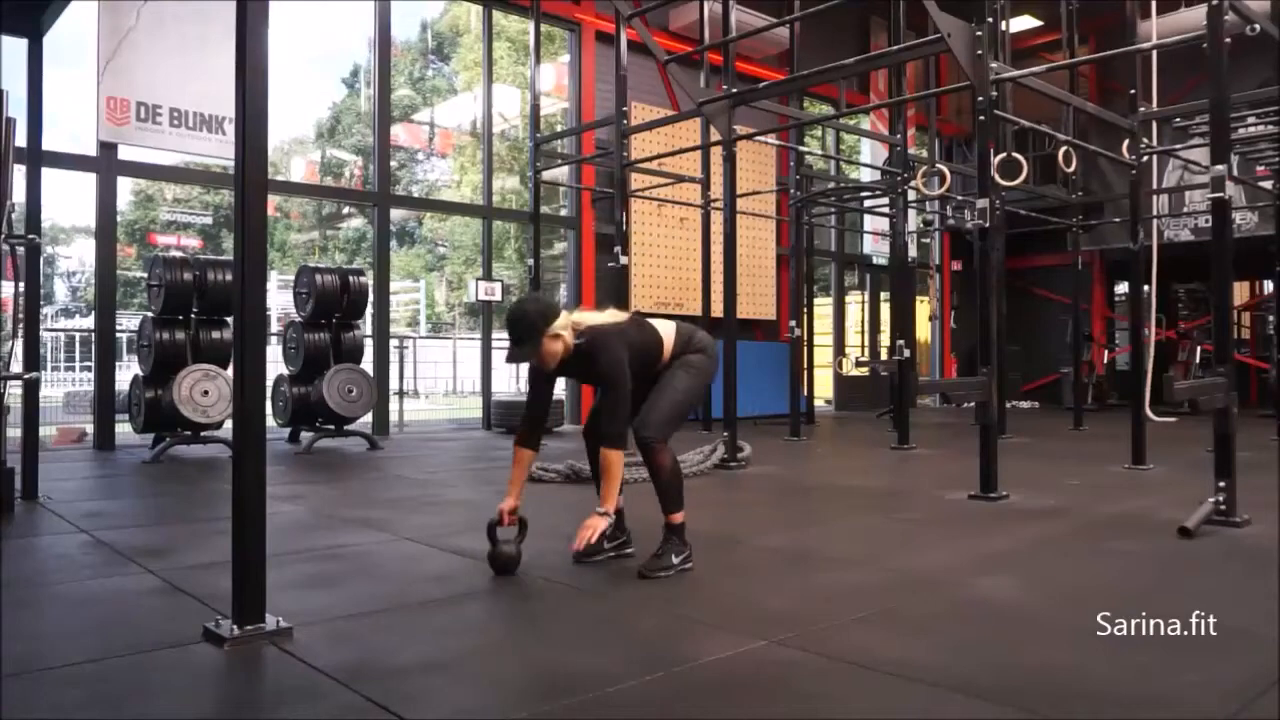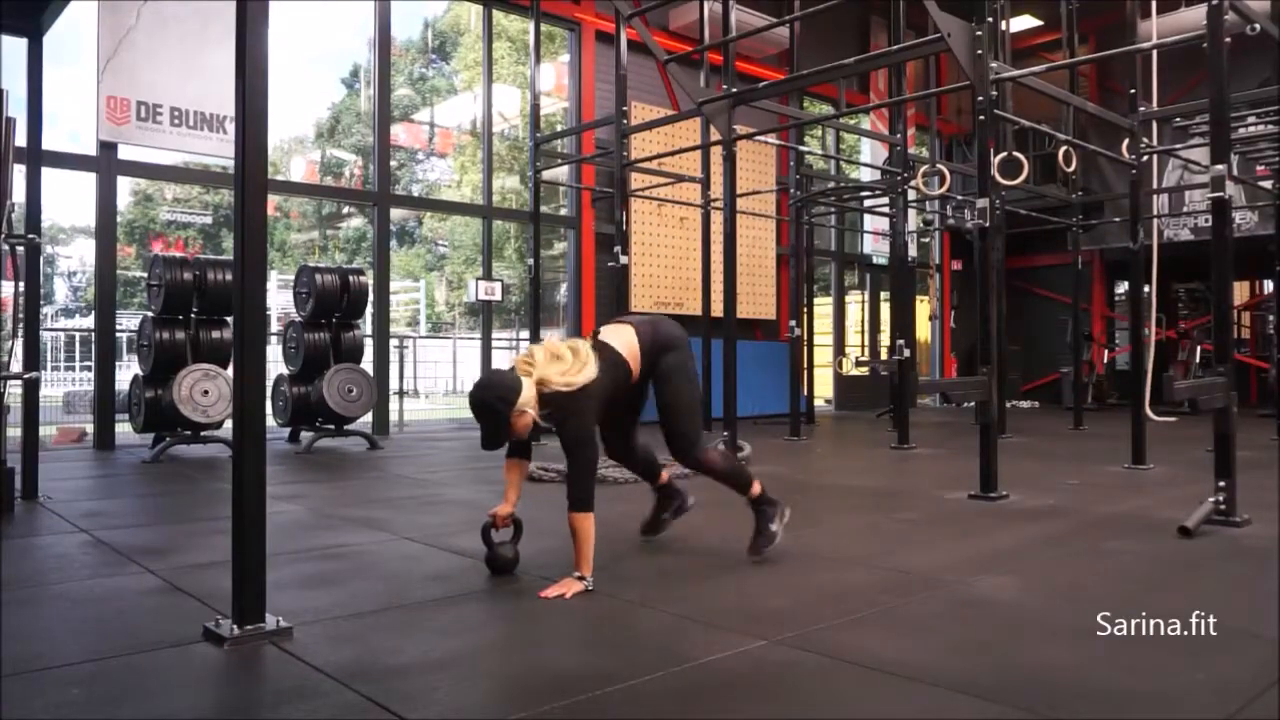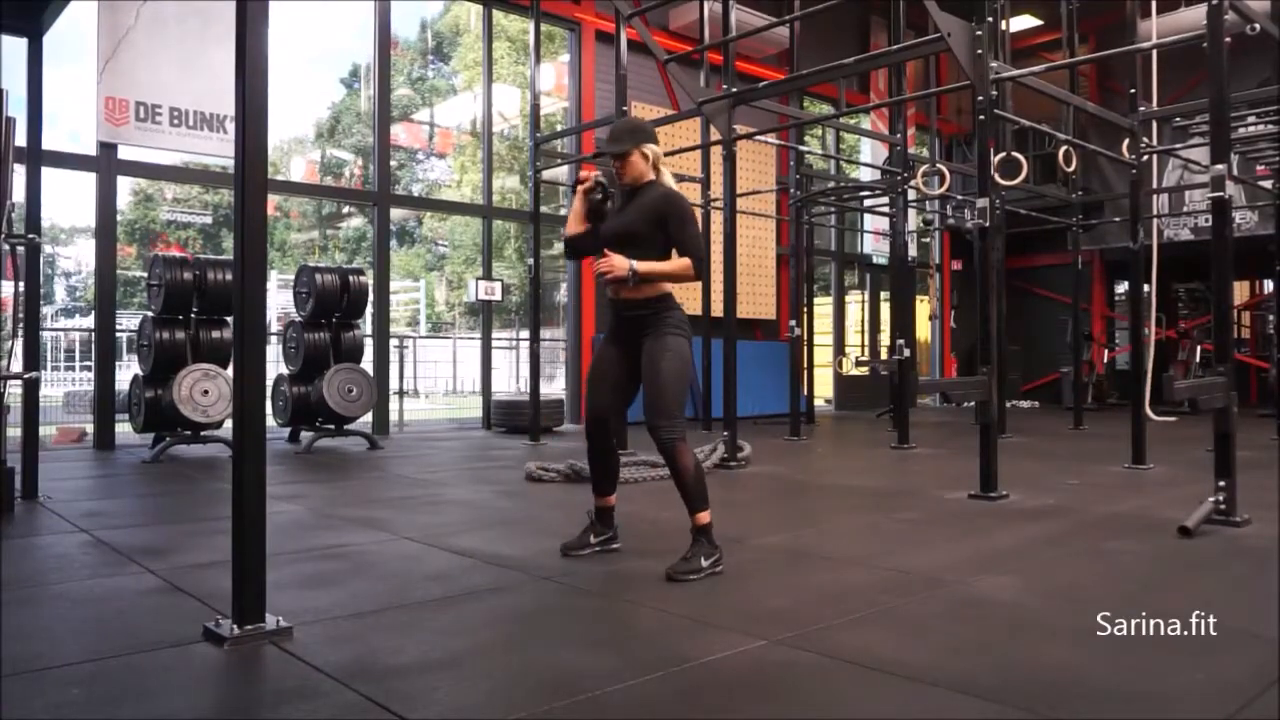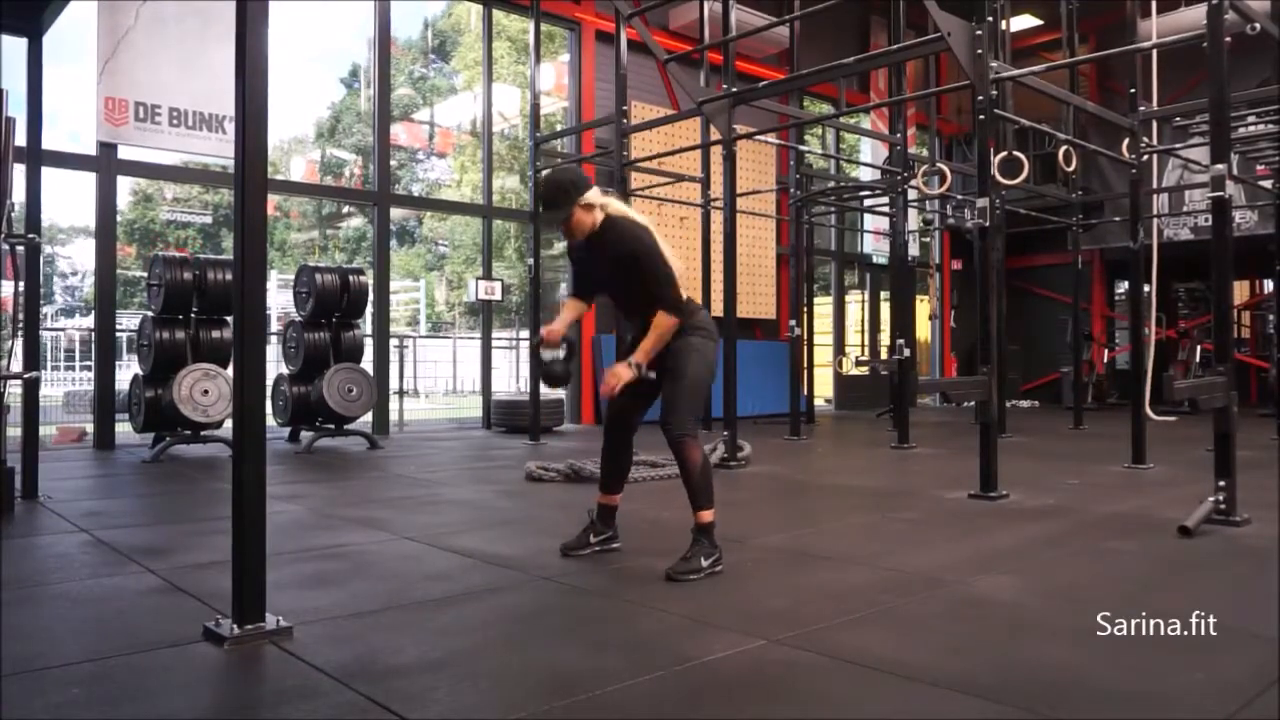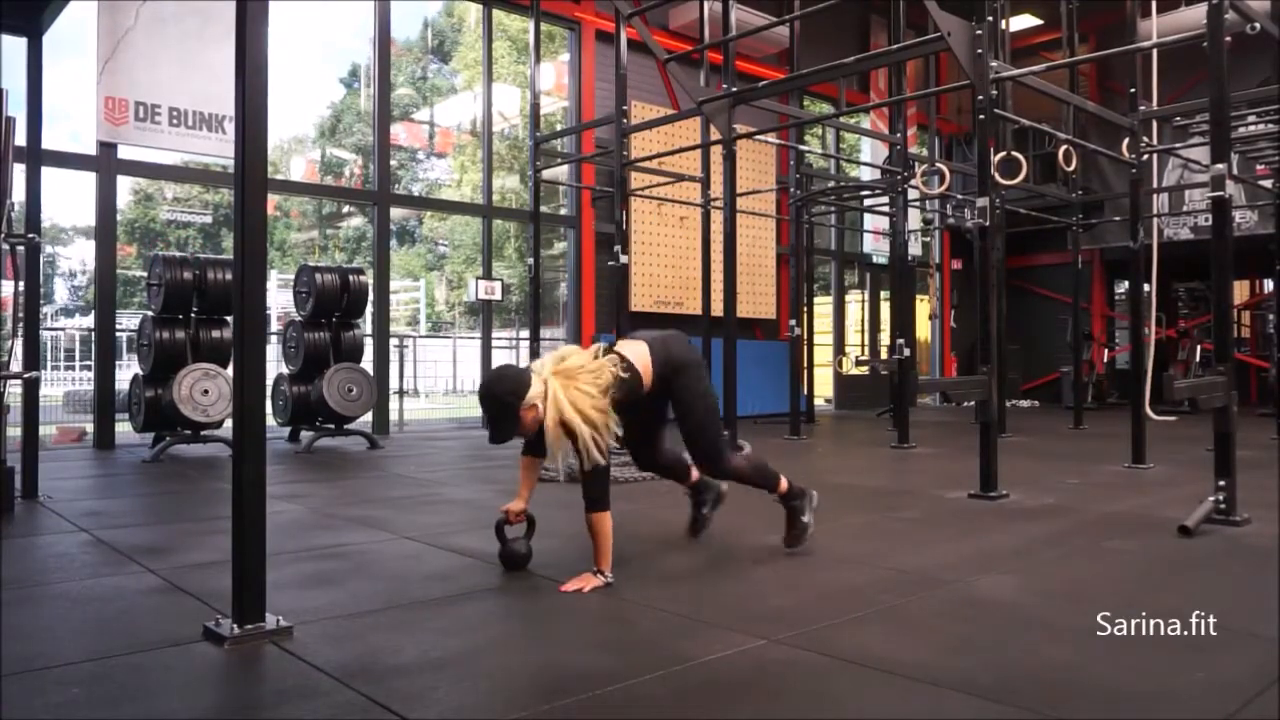
dt=1s
person 1, frame 1
left shoulder: (603, 347)
right shoulder: (548, 355)
left elbow: (614, 431)
right elbow: (532, 425)
left wrist: (603, 511)
right wrist: (512, 496)
left hip: (691, 355)
right hip: (649, 367)
left knee: (649, 432)
right knee: (594, 433)
left ankle: (677, 543)
right ankle: (617, 533)
person 1, frame 2
left shoulder: (568, 404)
right shoulder: (519, 386)
left elbow: (581, 488)
right elbow: (518, 447)
left wrist: (582, 575)
right wrist: (509, 502)
left hip: (661, 342)
right hip: (627, 339)
left knee: (686, 450)
right knee: (618, 444)
left ankle: (767, 507)
right ankle: (670, 495)
person 1, frame 3
left shoulder: (667, 200)
right shoulder: (619, 205)
left elbow: (695, 264)
right elbow: (575, 248)
left wrist: (633, 268)
right wrist: (582, 196)
left hip: (661, 324)
right hip: (620, 326)
left knee: (666, 431)
right knee: (597, 424)
left ankle: (706, 544)
right ankle: (604, 526)
person 1, frame 4
left shoulder: (628, 236)
right shoulder: (582, 242)
left elbow: (670, 303)
right elbow: (582, 292)
left wrist: (635, 365)
right wrist: (560, 325)
left hip: (689, 331)
right hip: (647, 333)
left knee: (678, 427)
right knee: (617, 422)
left ankle: (707, 544)
right ankle: (604, 525)
person 1, frame 5
left shoulder: (574, 410)
right shoulder: (536, 390)
left elbow: (596, 490)
right elbow: (534, 445)
left wrist: (602, 572)
right wrist: (522, 499)
left hip: (674, 359)
right hip: (644, 350)
left knee: (713, 461)
right knee: (645, 456)
left ankle: (795, 497)
right ankle: (703, 490)
